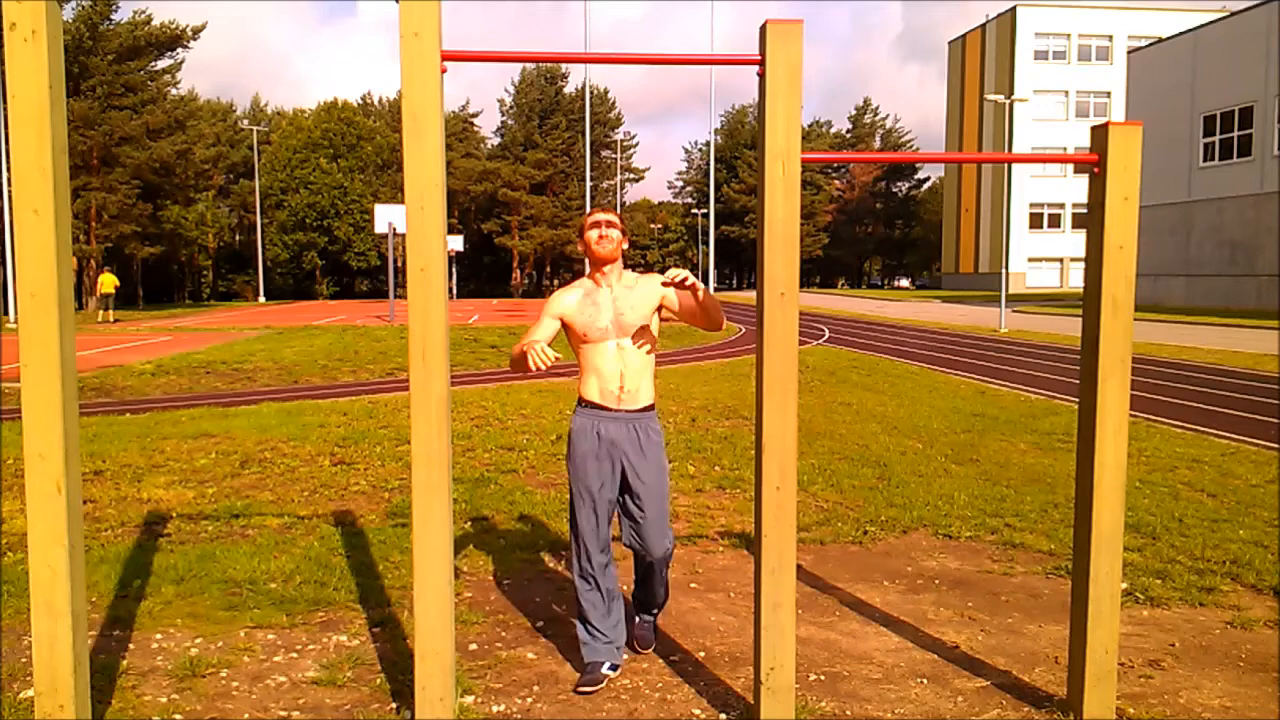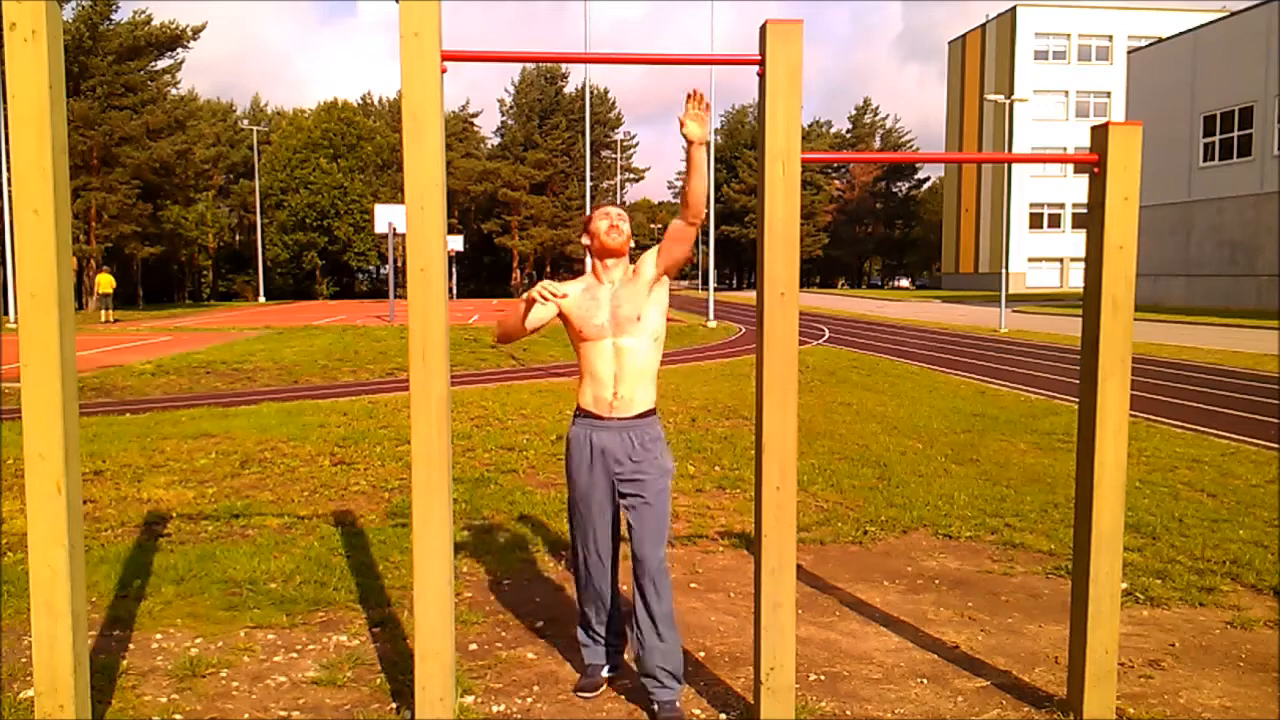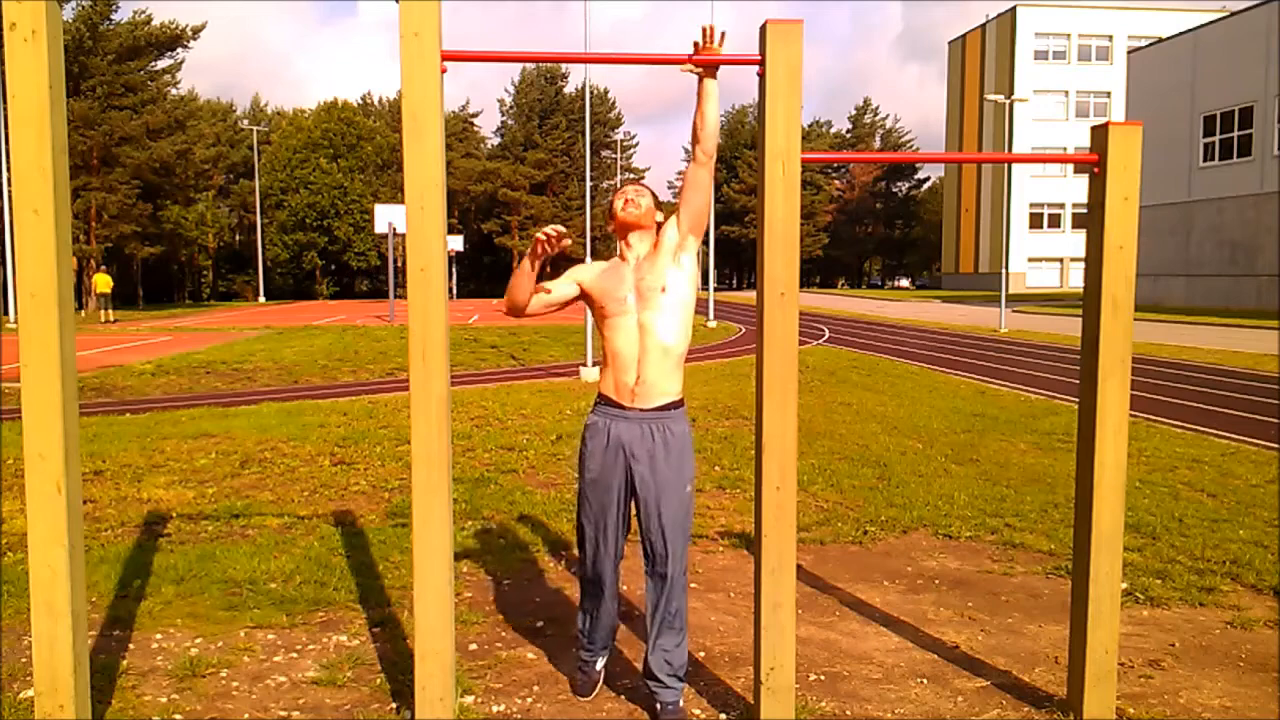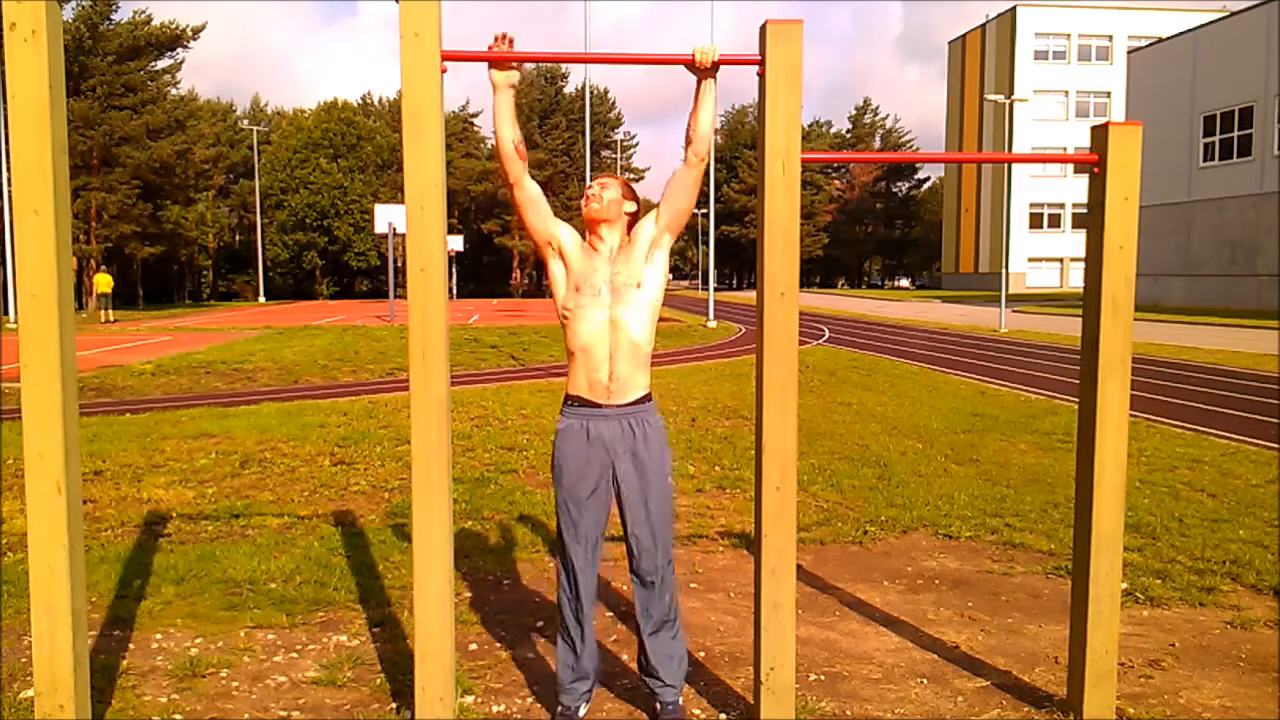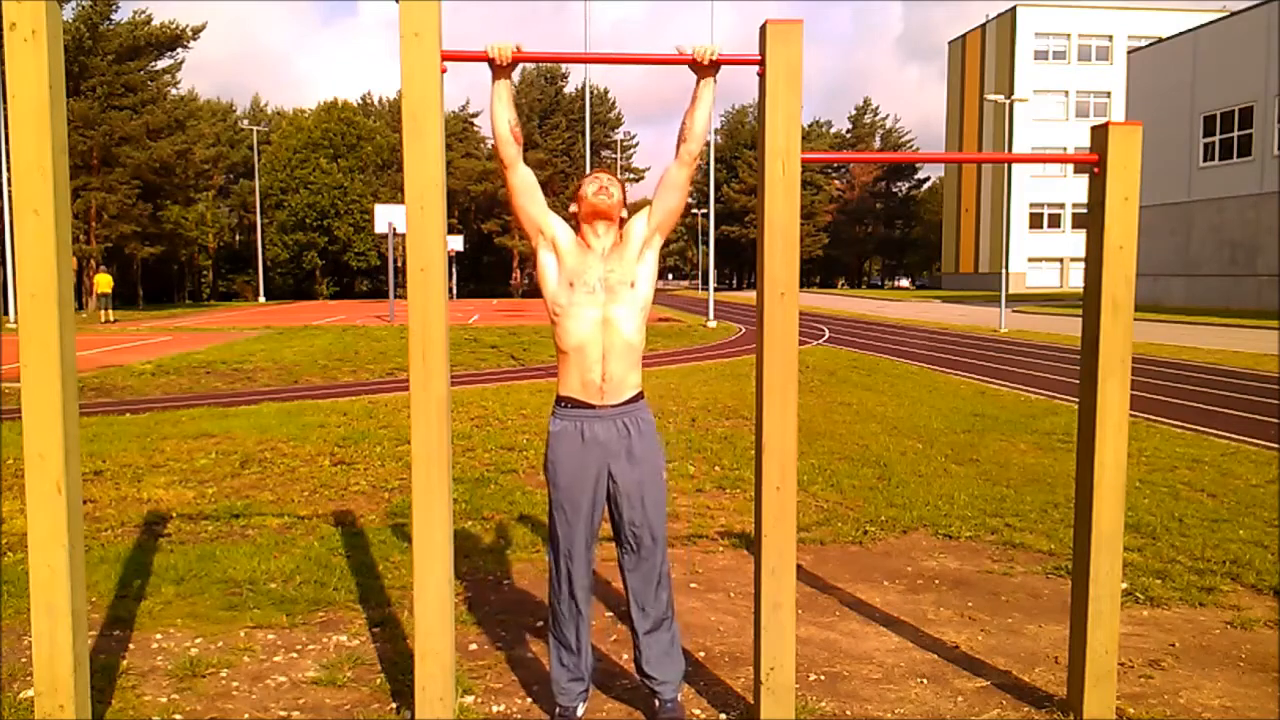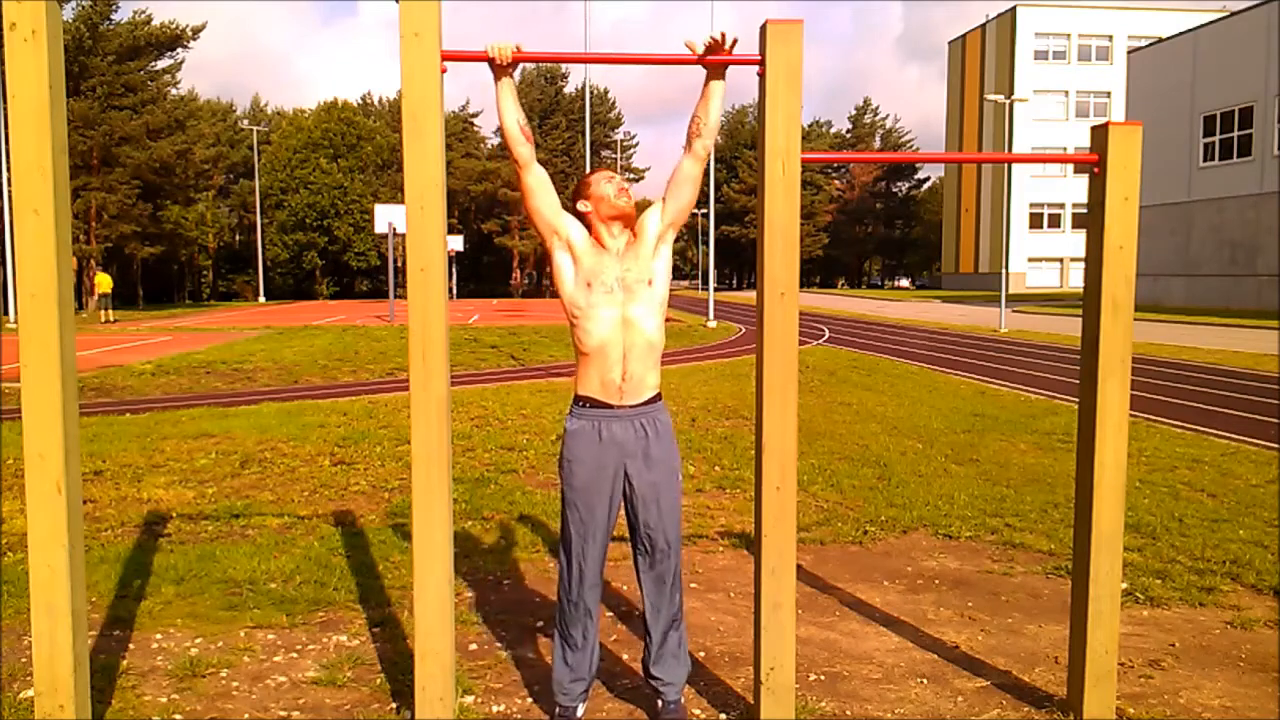
dt=0.5s
person 1, frame 1
left shoulder: (653, 286)
right shoulder: (567, 300)
left elbow: (714, 323)
right elbow: (517, 362)
left wrist: (699, 290)
right wrist: (528, 349)
left hip: (643, 426)
right hip: (591, 427)
left knee: (654, 543)
right knee: (593, 543)
left ankle: (644, 613)
right ankle: (602, 650)
person 1, frame 2
left shoulder: (655, 272)
right shoulder: (568, 294)
left elbow: (693, 214)
right elbow: (503, 333)
left wrist: (697, 145)
right wrist: (530, 301)
left hip: (644, 436)
right hip: (589, 436)
left knee: (651, 560)
right knee: (593, 555)
right ankle: (600, 655)
person 1, frame 3
left shoulder: (681, 245)
right shoulder: (593, 274)
left elbow: (703, 156)
right elbow: (517, 306)
left wrist: (708, 80)
right wrist: (534, 256)
left hip: (666, 429)
right hip: (607, 427)
left knee: (668, 560)
right knee: (598, 550)
right ankle: (593, 649)
person 1, frame 4
left shoulder: (652, 242)
right shoulder: (562, 249)
left elbow: (695, 157)
right elbow: (516, 169)
left wrist: (706, 82)
right wrist: (503, 88)
left hip: (640, 423)
right hip: (578, 425)
left knee: (653, 558)
right knee: (577, 560)
person 1, frame 5
left shoulder: (644, 239)
right shoulder: (554, 242)
left elbow: (687, 154)
right elbow: (511, 154)
left wrist: (706, 78)
right wrist: (502, 78)
left hip: (633, 423)
right hip: (572, 426)
left knee: (648, 557)
right knee: (571, 563)
person 1, frame 6
left shoulder: (656, 234)
right shoulder: (568, 242)
left elbow: (696, 149)
right elbow: (524, 156)
left wrist: (715, 75)
right wrist: (503, 79)
left hip: (652, 424)
right hip: (589, 426)
left knee: (661, 558)
right knee: (581, 565)
